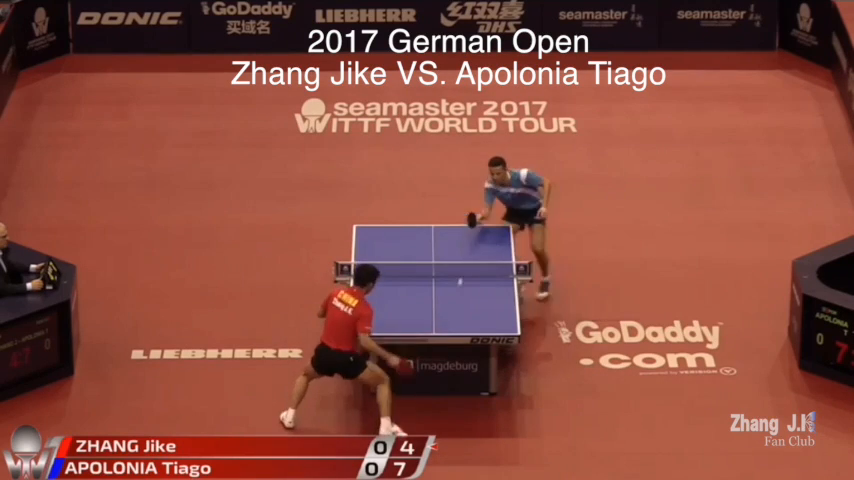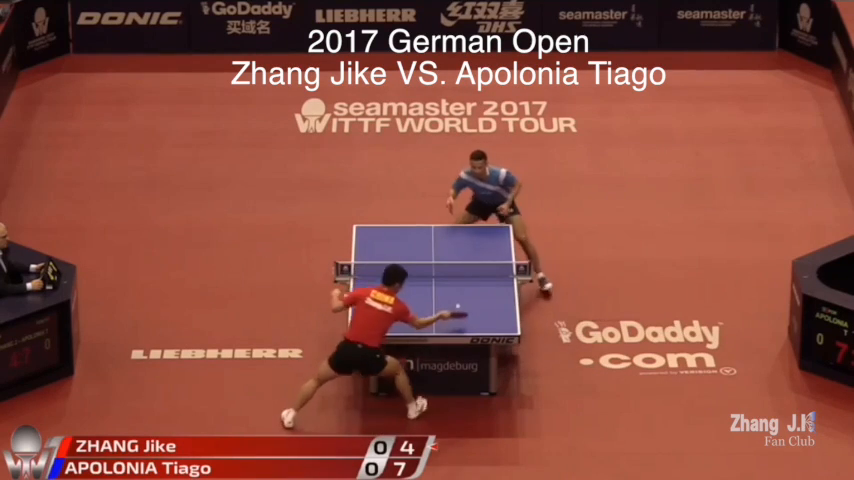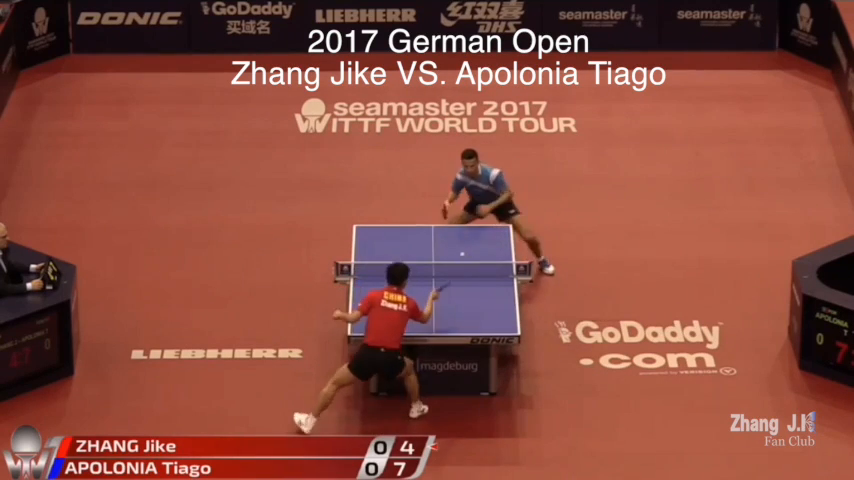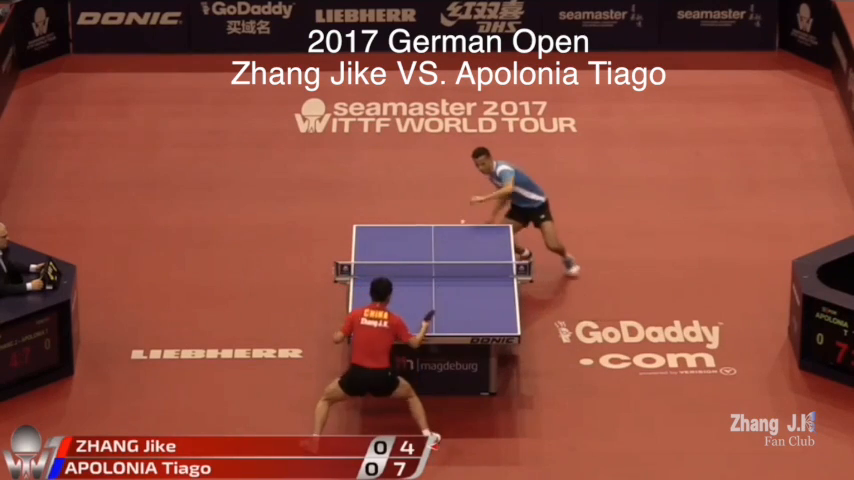
dt=0.3s
person 1, frame 1
left shoulder: (336, 294)
right shoulder: (364, 309)
left elbow: (320, 314)
right elbow: (365, 342)
right wrist: (389, 357)
left hip: (324, 354)
right hip: (347, 359)
left knee: (305, 376)
right knee: (383, 381)
left ankle: (289, 416)
right ankle: (386, 427)
person 1, frame 2
left shoulder: (363, 293)
right shoulder: (399, 306)
left elbow: (335, 307)
right elbow: (419, 324)
left wrist: (335, 295)
right wrist: (439, 316)
left hip: (348, 350)
right hip: (370, 355)
left knee: (317, 380)
right knee: (399, 369)
left ankle: (291, 415)
right ankle: (412, 407)
person 1, frame 3
left shoulder: (374, 296)
right shoulder: (410, 303)
left elbow: (353, 318)
right elbow: (425, 318)
left wrist: (339, 315)
right wrist: (432, 300)
left hip: (368, 354)
right hip: (391, 358)
left knee: (334, 384)
right knee: (409, 370)
left ankle: (309, 421)
right ankle: (416, 408)
person 1, frame 4
left shoulder: (356, 315)
right shoulder: (394, 321)
left elbow: (337, 338)
right elbow: (414, 343)
left wrist: (334, 337)
right wrist: (425, 328)
left hip: (357, 374)
right hip: (381, 376)
left knee: (325, 398)
right knee: (411, 395)
left ankle: (316, 438)
right ankle: (427, 435)
person 2, frame 1
left shoulder: (523, 175)
right shoulder: (491, 186)
left elbow: (546, 183)
right elbow: (487, 210)
left wrist: (544, 206)
right wrist: (480, 216)
left hip: (534, 208)
right hip: (515, 210)
left knee: (538, 249)
left ankle: (545, 280)
person 2, frame 2
left shoulder: (501, 174)
right shoulder: (465, 176)
left elbow: (517, 185)
right elbow: (454, 190)
left wrist: (508, 203)
right wrist: (451, 198)
left hip: (503, 203)
right hip: (481, 203)
left knee: (522, 238)
left ankle: (540, 277)
person 2, frame 3
left shoulder: (493, 174)
right shoulder: (461, 177)
left elbow: (508, 194)
right elbow: (454, 192)
left wrist: (491, 207)
right wrist: (447, 202)
left hip: (501, 202)
right hip: (478, 202)
left knee: (529, 237)
left ankle: (541, 260)
person 2, frame 4
left shoulder: (503, 171)
right shoulder: (492, 176)
left elbow: (509, 190)
left wrist: (483, 199)
right wrist: (493, 214)
left hip: (537, 205)
right hip: (519, 206)
left knee: (552, 245)
left ankle: (567, 259)
right ankle: (524, 253)
